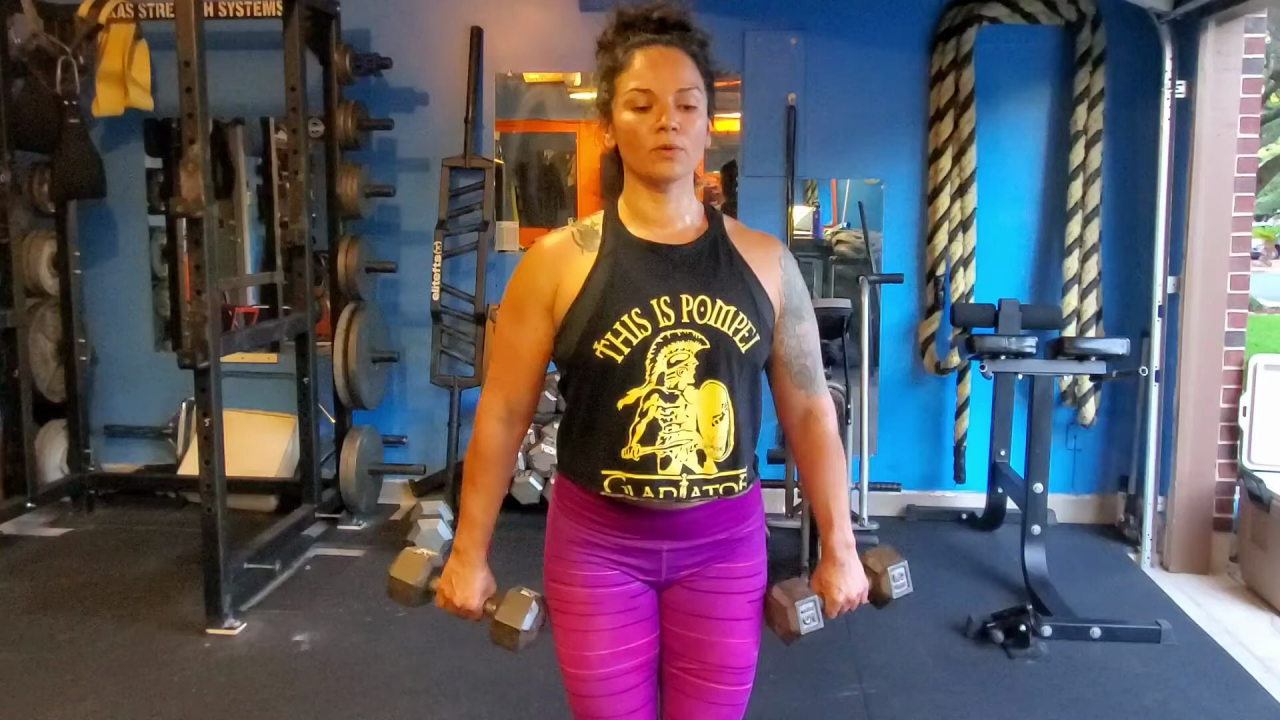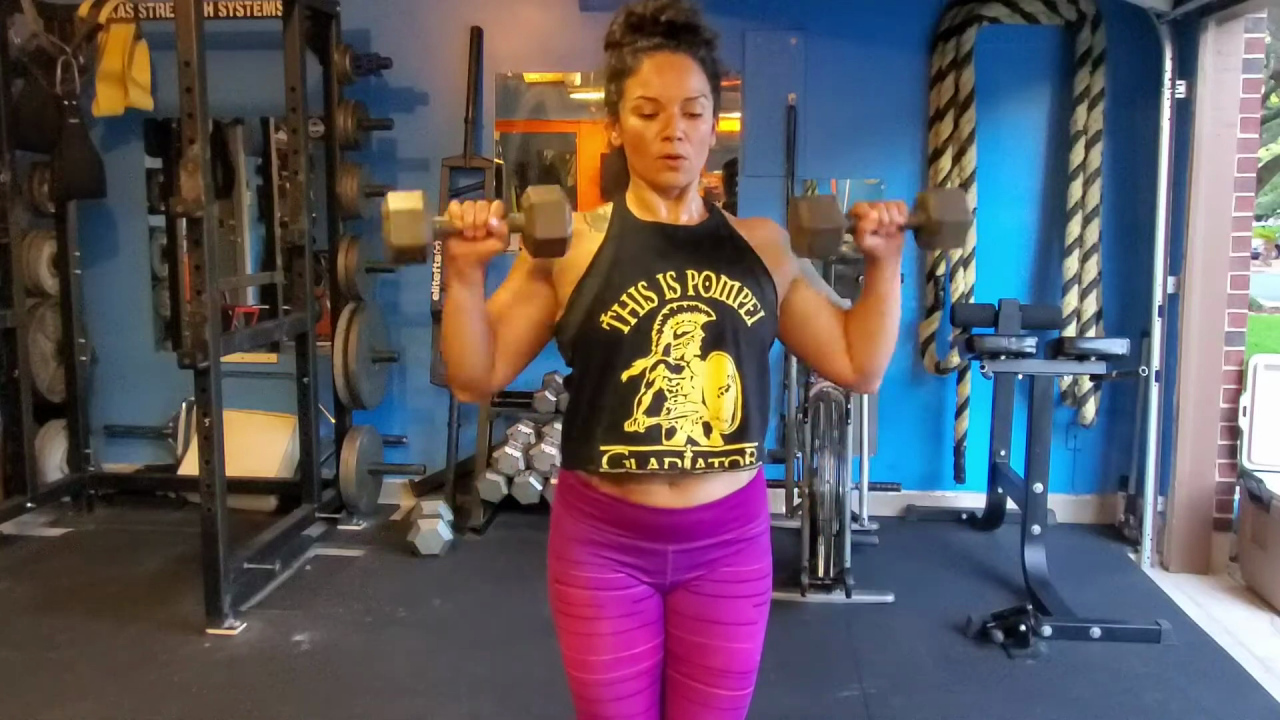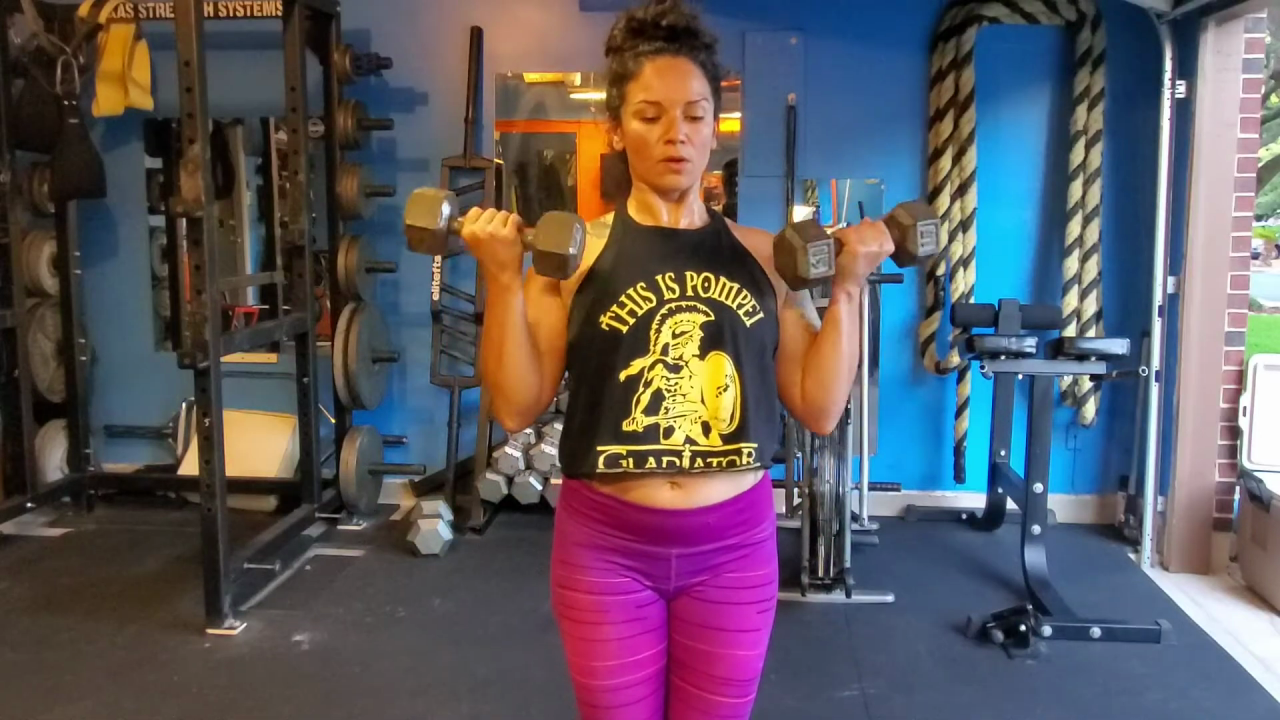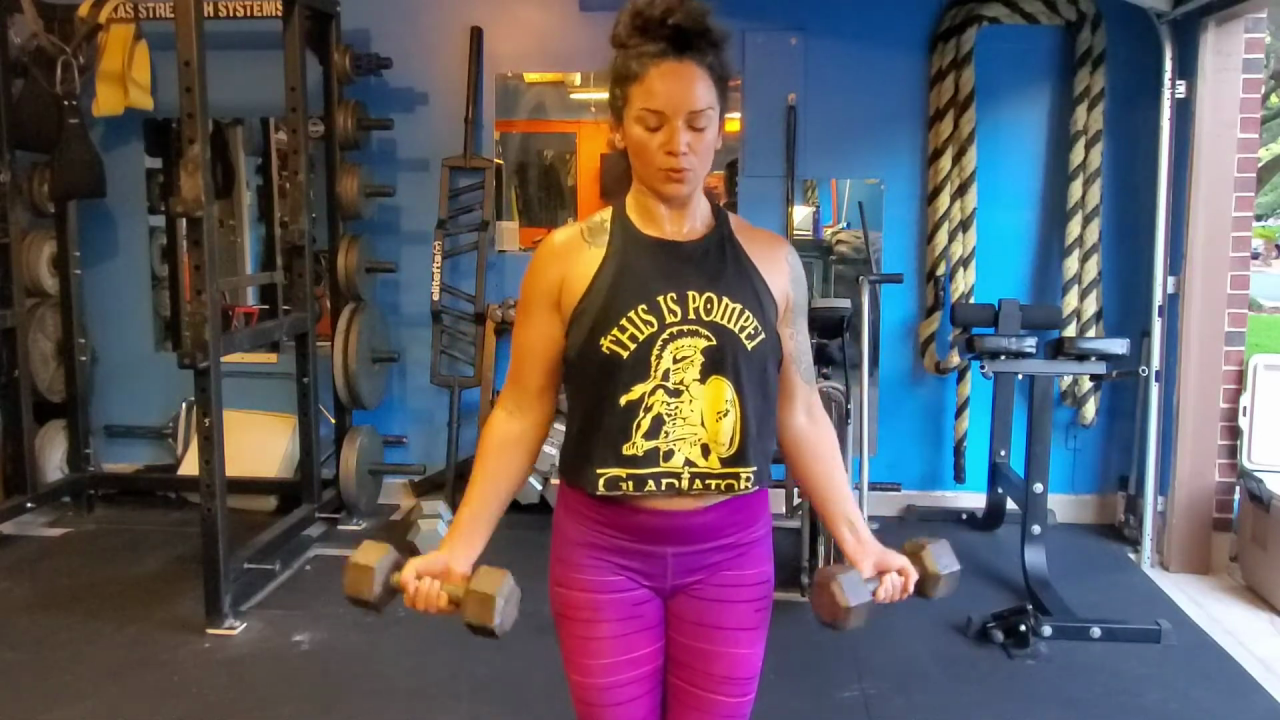
dt=1s
person 1, frame 1
left shoulder: (766, 261)
right shoulder: (559, 262)
left elbow: (809, 410)
right elbow: (502, 415)
left wrist: (838, 546)
right wrist: (470, 552)
left hip: (724, 544)
right hip: (597, 542)
person 1, frame 2
left shoulder: (766, 245)
right shoulder: (570, 246)
left elbow: (859, 367)
right elbow: (474, 378)
left wrist: (883, 262)
right wrist: (464, 271)
left hip: (728, 539)
right hip: (602, 538)
person 1, frame 3
left shoulder: (765, 254)
right shoulder: (572, 253)
left elbow: (819, 409)
right elbow: (516, 407)
left wrist: (847, 285)
right wrist: (499, 279)
left hip: (734, 545)
right hip: (605, 545)
person 1, frame 4
left shoulder: (770, 259)
right shoulder: (567, 258)
left elbow: (798, 412)
right elbow: (521, 412)
left wrist: (856, 539)
right wrist: (461, 547)
left hip: (730, 549)
right hip: (602, 548)
